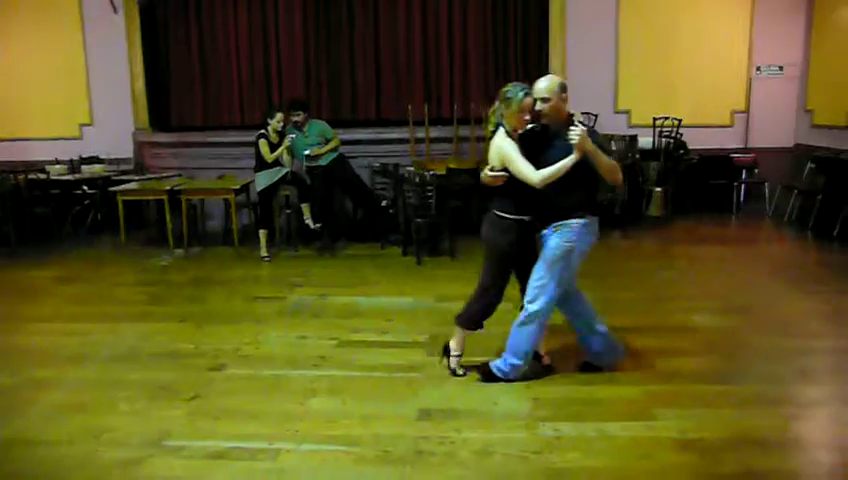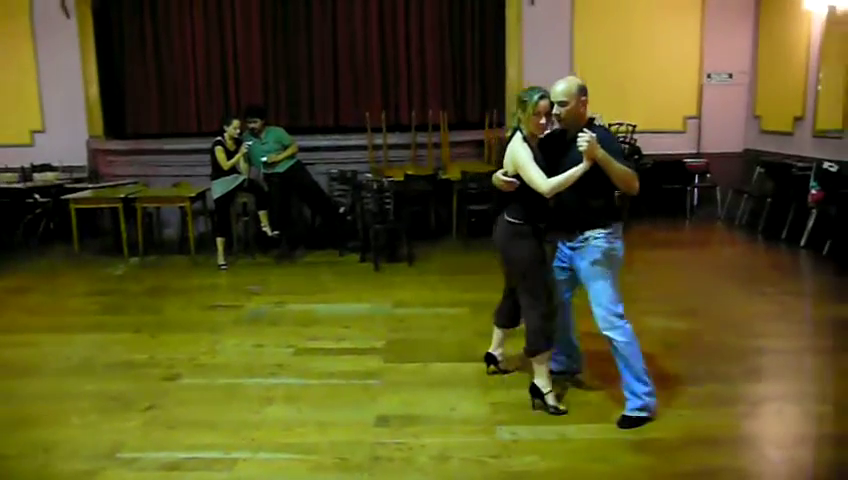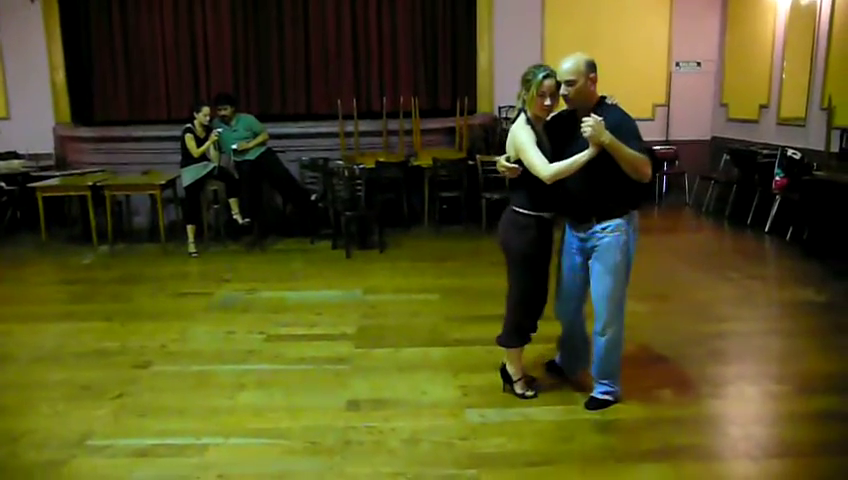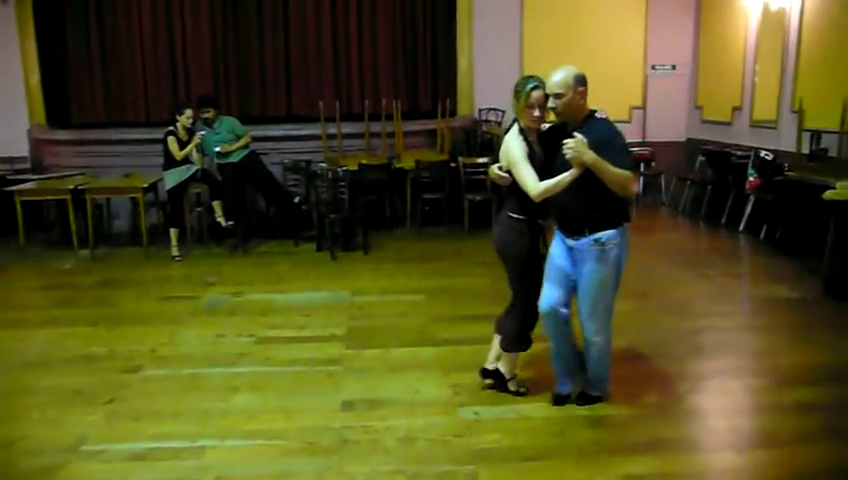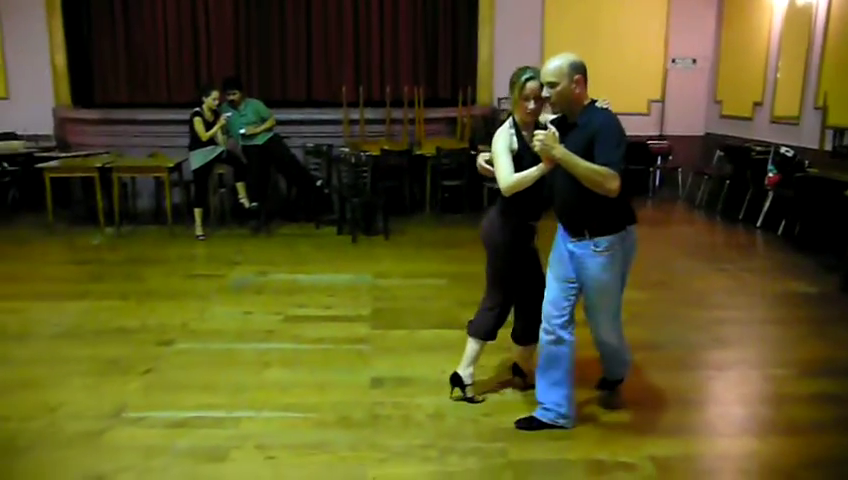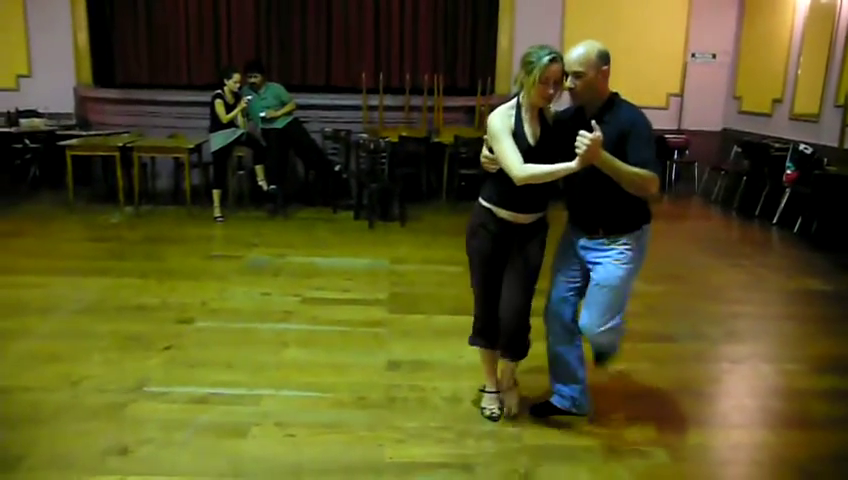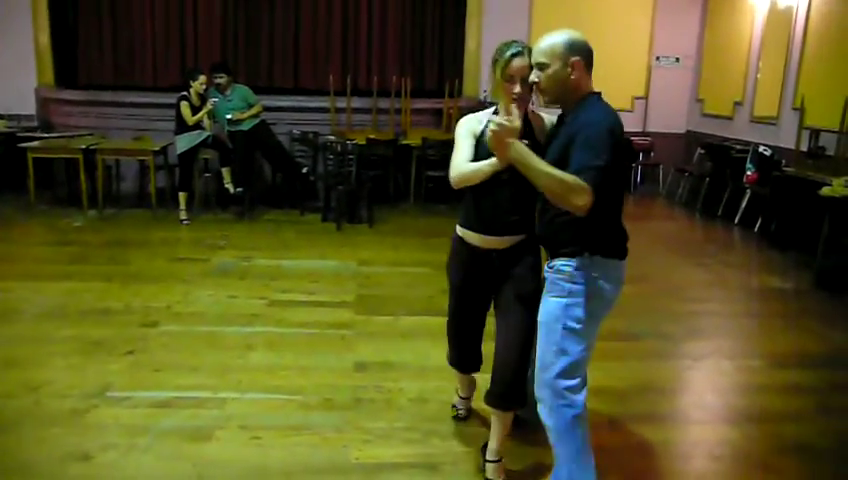
dt=0.7s
person 1, frame 1
left shoulder: (580, 134)
left elbow: (616, 178)
left wrist: (588, 148)
left hip: (574, 227)
right hip: (553, 227)
left knee: (539, 294)
right knee: (565, 293)
left ankle: (511, 366)
right ankle: (605, 352)
person 1, frame 2
left shoulder: (602, 138)
right shoulder: (552, 141)
left elbow: (632, 186)
left wrist: (598, 155)
right wrist: (501, 178)
left hip: (597, 239)
right hip: (565, 239)
left knee: (610, 318)
right knee: (554, 302)
left ankle: (641, 400)
right ankle: (564, 361)
person 1, frame 3
left shoulder: (616, 119)
right shoulder: (560, 123)
left elbow: (644, 173)
left wrist: (606, 140)
right wrist: (507, 163)
left hip: (611, 229)
right hip: (574, 228)
left knee: (606, 313)
right knee: (566, 306)
left ankle: (607, 386)
right ankle: (570, 362)
person 1, frame 4
left shoulder: (605, 134)
right shoulder: (553, 134)
left elbow: (630, 188)
left wrist: (590, 159)
left hip: (602, 239)
right hip: (565, 237)
left knee: (594, 320)
right knee: (550, 307)
left ankle: (596, 385)
right ankle: (569, 378)
person 1, frame 5
left shoulder: (604, 124)
right shoulder: (558, 126)
left elbow: (611, 185)
right elbow: (538, 165)
left wrist: (559, 153)
left hip: (606, 240)
right hip: (567, 237)
left knee: (603, 321)
right knee: (554, 321)
left ankle: (617, 370)
right ankle: (554, 410)
person 1, frame 6
left shoulder: (630, 121)
right shoulder: (566, 119)
left elbow: (650, 186)
left wrist: (601, 157)
right wrist: (497, 158)
left hip: (619, 240)
right hip: (577, 233)
left knee: (594, 325)
right knee: (558, 315)
left ankle: (607, 341)
right ankle: (569, 396)
person 1, frame 7
left shoulder: (596, 122)
right shoulder: (573, 119)
left elbow: (579, 198)
right elbow: (554, 180)
left wrist: (515, 150)
right wrist: (512, 151)
left hip: (585, 268)
right hip: (571, 262)
left knee: (558, 387)
right knee: (549, 361)
right ankle: (532, 419)
person 2, frame 1
left shoulder: (513, 137)
right shoulder: (504, 143)
right elbow: (537, 179)
right wrist: (575, 155)
left hip: (519, 225)
right hip: (504, 227)
right knee: (489, 291)
left ankle: (535, 349)
right ankle: (453, 349)
person 2, frame 2
left shoulder: (534, 142)
right shoulder: (519, 147)
right elbow: (546, 187)
right wrist: (585, 163)
left hip: (521, 230)
right hip: (518, 232)
left knee: (516, 293)
right knee: (541, 303)
left ankle: (495, 352)
right ankle: (541, 385)
person 2, frame 3
left shoulder: (546, 126)
right shoulder: (522, 131)
right elbow: (547, 173)
right wrist: (591, 150)
left hip: (540, 224)
right hip: (521, 225)
left knee: (535, 298)
right knee: (522, 299)
left ankle: (512, 366)
right ankle: (514, 375)
person 2, frame 4
left shoulder: (540, 135)
right shoulder: (515, 142)
right elbow: (536, 191)
right wrist: (577, 170)
left hip: (527, 229)
right hip: (517, 230)
left knee: (522, 301)
right knee: (526, 302)
left ankle: (493, 365)
right ankle: (506, 373)
person 2, frame 5
left shoulder: (543, 128)
right shoulder: (505, 136)
right elbow: (508, 185)
right wrist: (545, 166)
left hip: (512, 227)
right hip: (508, 228)
left knee: (498, 299)
right knee: (532, 299)
left ankle: (464, 372)
right ankle: (523, 364)
person 2, frame 6
left shoulder: (554, 117)
right shoulder: (500, 118)
right elbow: (519, 173)
right wrist: (576, 165)
left hip: (531, 229)
right hip: (490, 223)
left knee: (515, 312)
right knee: (488, 306)
left ankle: (509, 378)
right ankle: (491, 384)
person 2, frame 7
left shoulder: (544, 126)
right shoulder: (472, 124)
right elbow: (458, 177)
right wrist: (499, 160)
left hip: (519, 255)
right hip: (467, 249)
left knee: (513, 354)
right knee: (463, 331)
right ankle: (466, 386)
person 3, frame 1
left shoulder: (281, 135)
right shoulder: (262, 136)
left elbow: (285, 157)
right elbow: (269, 158)
left wrist: (289, 170)
right wrist: (283, 147)
left hip: (279, 170)
right hip: (264, 174)
left knee: (303, 183)
right knee: (265, 210)
left ankle: (307, 218)
right ankle: (263, 248)
person 3, frame 2
left shoulder: (238, 141)
right shoulder: (218, 144)
left elbow: (242, 166)
right elbow: (226, 166)
right wrist: (240, 154)
left hip: (235, 177)
right hip: (221, 182)
left knee: (260, 190)
right knee: (222, 217)
left ankle: (265, 226)
right ankle: (220, 256)
person 3, frame 3
left shoulder: (208, 129)
right shoulder: (188, 131)
left elbow: (213, 155)
right elbow: (196, 153)
right wrist: (210, 141)
left hip: (206, 164)
right hip: (191, 169)
left knee: (231, 178)
right knee: (193, 205)
left ankle: (236, 214)
right ankle: (191, 243)
person 3, frame 4
left shoulder: (190, 132)
right shoulder: (170, 134)
left elbow: (195, 158)
right elbow: (178, 156)
right wrist: (193, 144)
left hip: (188, 167)
right hip: (173, 172)
left knee: (215, 181)
right knee: (176, 207)
left ankle: (219, 217)
right ankle: (174, 246)
person 3, frame 5
left shoulder: (216, 113)
right shoulder: (197, 114)
right elbow: (204, 137)
left wrist: (224, 147)
right wrist: (219, 125)
left hip: (214, 148)
right hip: (199, 153)
left knee: (239, 163)
right knee: (201, 188)
left ankle: (243, 198)
right ankle: (198, 226)
person 3, frame 6
left shoulder: (237, 96)
right shoulder: (218, 97)
right elbow: (224, 119)
left wrist: (244, 131)
right wrist: (240, 107)
left hip: (234, 131)
right hip: (219, 135)
left knee: (258, 146)
right knee: (220, 170)
left ankle: (261, 180)
right ankle: (216, 207)
person 3, frame 7
left shoulder: (202, 98)
right shoulder: (184, 99)
right elbow: (190, 121)
left wrist: (210, 134)
right wrist: (206, 109)
left hip: (200, 133)
right hip: (185, 137)
left knee: (224, 147)
right knee: (186, 172)
left ankle: (227, 182)
right ankle: (182, 210)
person 4, frame 1
left shoulder: (319, 125)
right shoulder: (289, 131)
left elbow: (337, 140)
left wrist: (322, 150)
left hip: (334, 160)
right hip: (315, 170)
left knee: (357, 187)
right knee: (322, 204)
left ankle: (382, 215)
right ankle: (333, 234)
person 4, frame 2
left shoulder: (276, 132)
right shoulder: (246, 138)
left elbow: (294, 147)
left wrist: (279, 157)
left hip: (291, 167)
right hip: (273, 176)
left knee: (315, 195)
right knee: (279, 210)
left ankle: (338, 222)
right ankle: (292, 241)
person 4, frame 3
left shoulder: (247, 119)
right shoulder: (216, 125)
left elbow: (265, 134)
left wrist: (249, 144)
left hip: (262, 154)
right hip: (243, 163)
left knee: (285, 181)
right knee: (251, 198)
left ankle: (310, 208)
right ankle: (261, 229)
person 4, frame 4
left shoulder: (229, 121)
right shoulder: (199, 128)
left elbow: (248, 137)
left wrist: (232, 147)
left hip: (244, 156)
right hip: (226, 165)
left knee: (268, 182)
right knee: (233, 199)
left ankle: (291, 208)
right ankle: (241, 231)
person 4, frame 5
left shoulder: (254, 104)
right shoulder: (225, 110)
left elbow: (272, 120)
left wrist: (257, 129)
left hip: (268, 139)
right hip: (250, 147)
left knee: (290, 163)
right knee: (258, 178)
left ankle: (314, 191)
right ankle: (262, 214)
person 4, frame 6
left shoulder: (275, 88)
right shoulder: (245, 92)
left elbow: (292, 104)
left wrist: (277, 113)
left hip: (288, 122)
right hip: (269, 130)
left knee: (308, 146)
right knee: (276, 159)
left ankle: (330, 174)
right ankle: (278, 194)
person 4, frame 7
left shoulder: (242, 90)
right shoulder: (211, 95)
left elbow: (259, 107)
left wrist: (244, 115)
left hip: (254, 124)
right hip: (236, 132)
left knee: (275, 149)
right knee: (243, 160)
left ankle: (297, 176)
right ankle: (247, 195)
